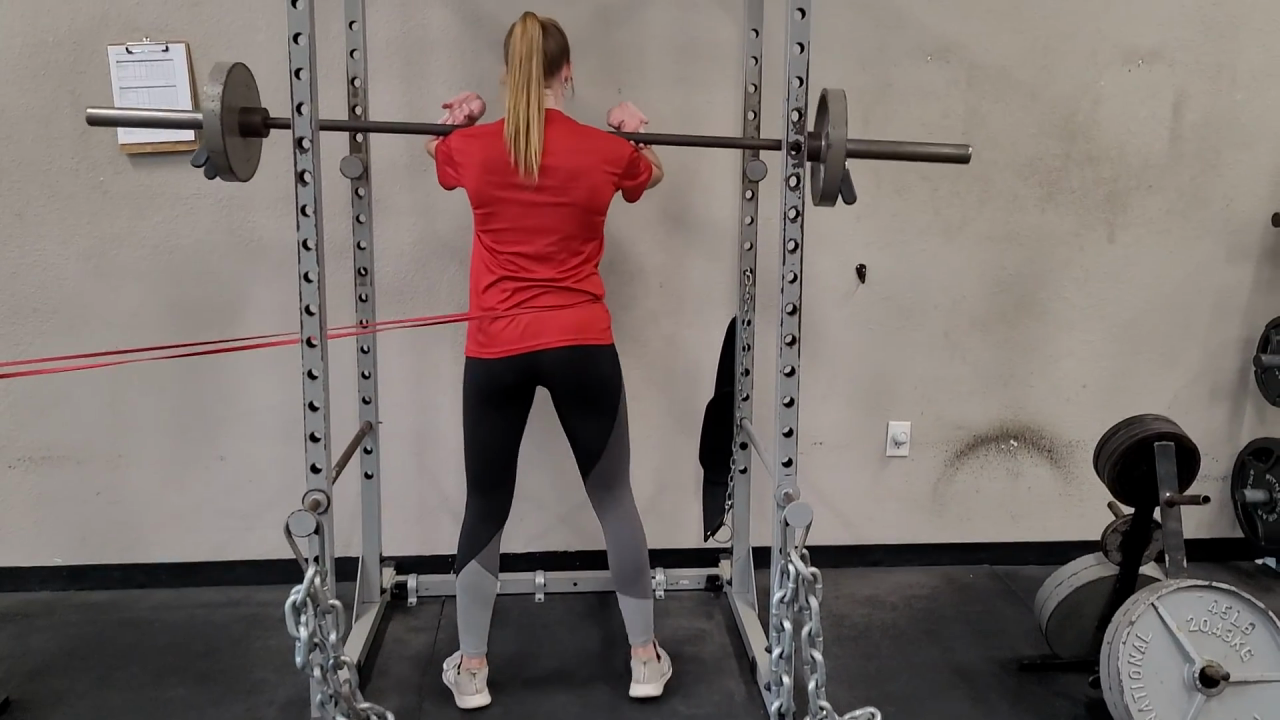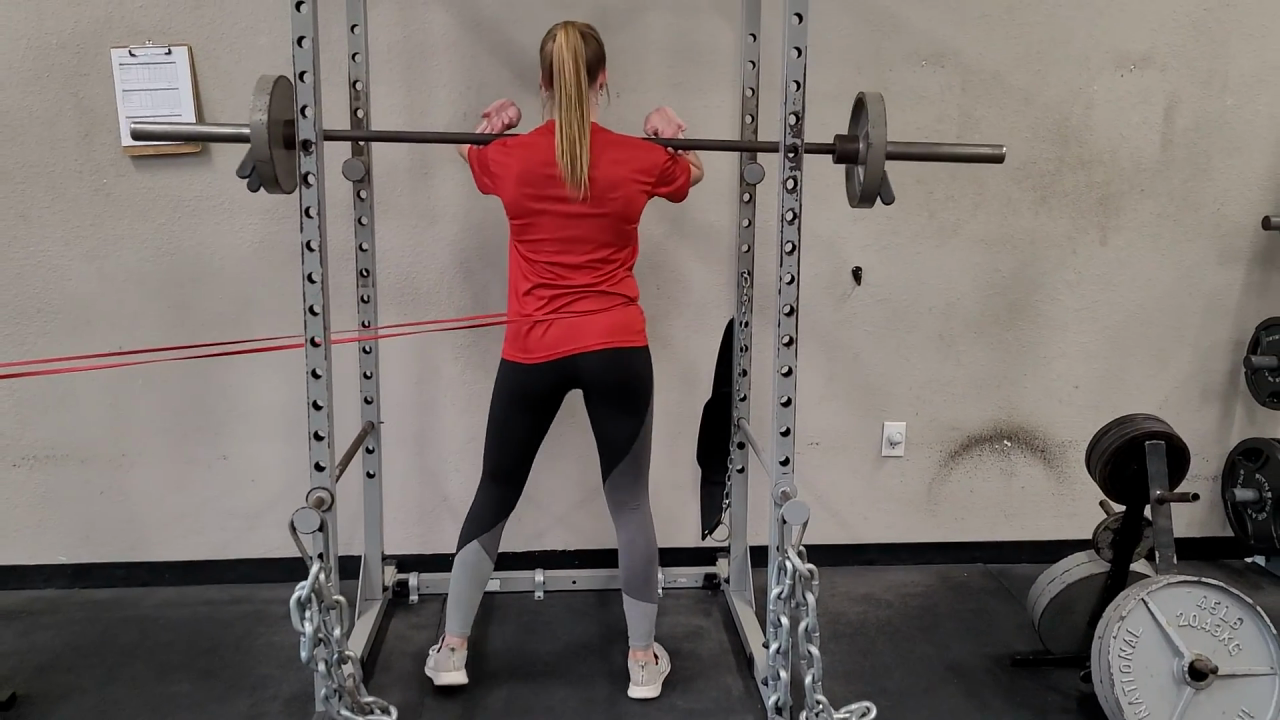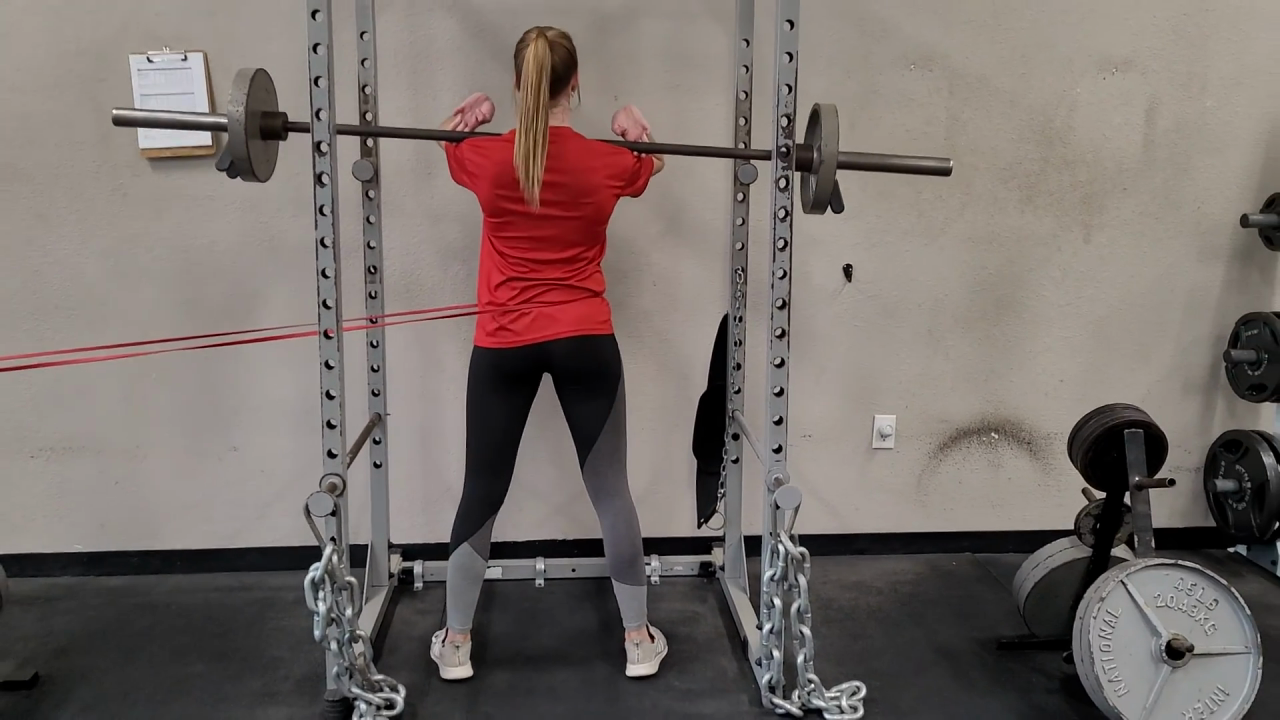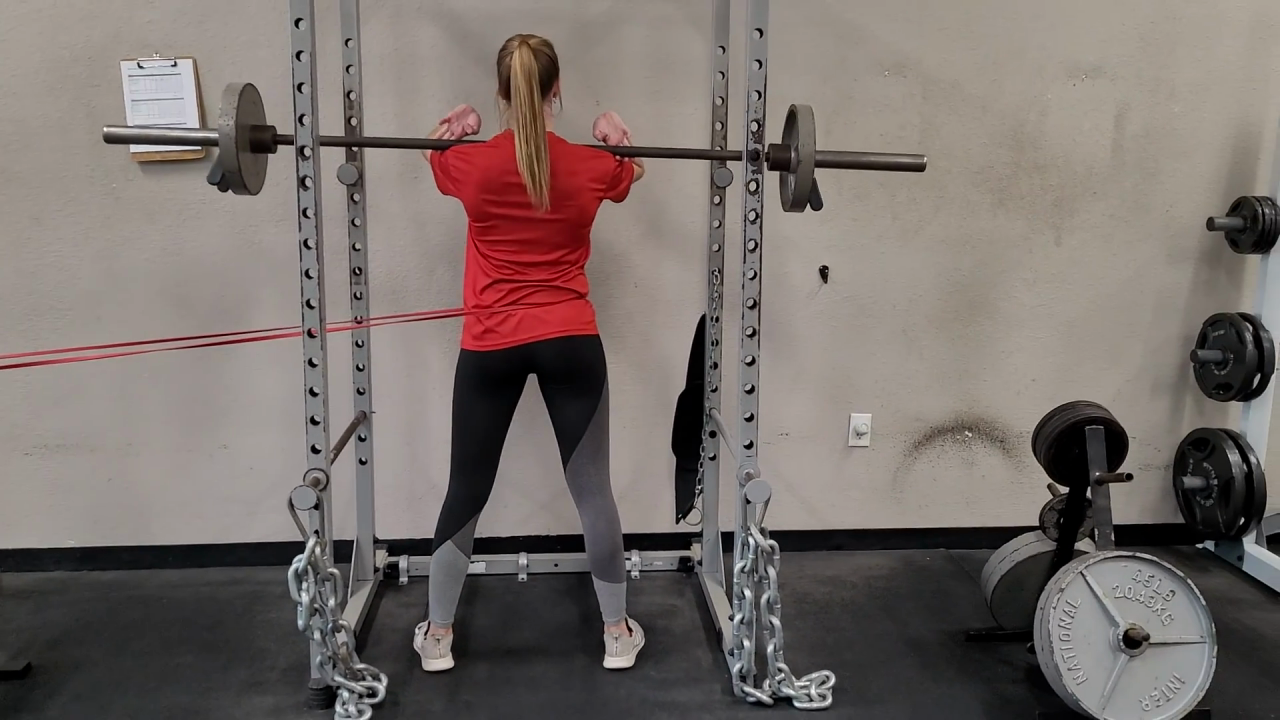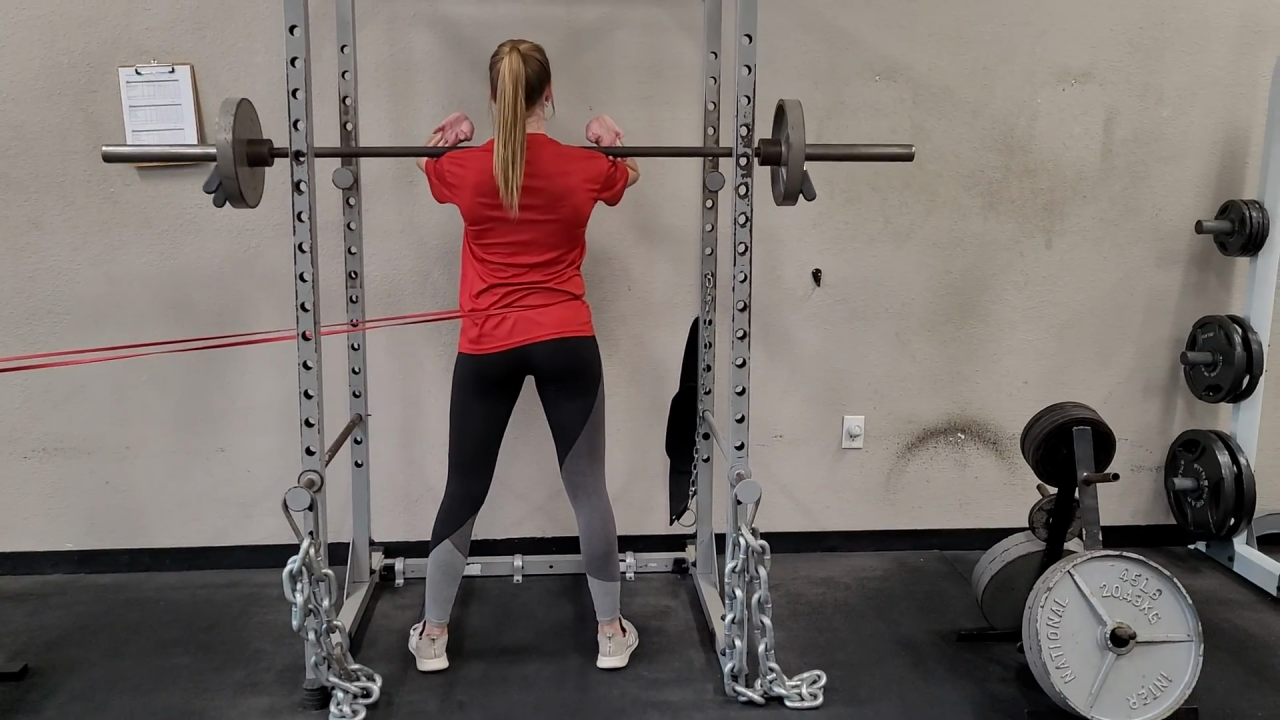
dt=0.5s
person 1, frame 1
left shoulder: (469, 148)
right shoulder: (605, 151)
left elbow: (440, 155)
right elbow: (651, 175)
left hip: (497, 351)
right hip: (582, 347)
left knee: (486, 508)
right knee: (613, 499)
left ankle: (471, 668)
right ankle: (645, 659)
person 1, frame 2
left shoulder: (510, 158)
right shoulder: (641, 159)
left elbow: (473, 155)
right elbow: (691, 173)
left wrist: (491, 128)
left hip: (532, 356)
right hip: (618, 352)
left knee: (494, 497)
right knee: (630, 503)
left ankle: (452, 647)
right ankle: (643, 659)
person 1, frame 3
left shoulder: (485, 159)
right shoulder: (610, 163)
left elbow: (451, 143)
right elbow: (649, 164)
left wrist: (468, 118)
left hip: (504, 347)
right hip: (586, 343)
left knee: (482, 493)
right knee: (610, 490)
left ankle: (455, 643)
right ankle: (639, 639)
person 1, frame 4
left shoulder: (469, 164)
right shoulder: (592, 167)
left elbow: (434, 155)
right elbow: (631, 170)
left wrist: (453, 130)
left hip: (490, 348)
right hip: (571, 343)
left knee: (466, 491)
right knee: (592, 489)
left ankle: (437, 635)
right ankle: (617, 633)
person 1, frame 5
left shoulder: (464, 169)
right shoulder: (586, 168)
left elbow: (430, 166)
right elbow: (626, 175)
left wrist: (448, 140)
left hip: (487, 349)
right hip: (567, 344)
left knee: (464, 492)
right knee: (588, 489)
left ankle: (433, 636)
right ankle: (611, 633)
